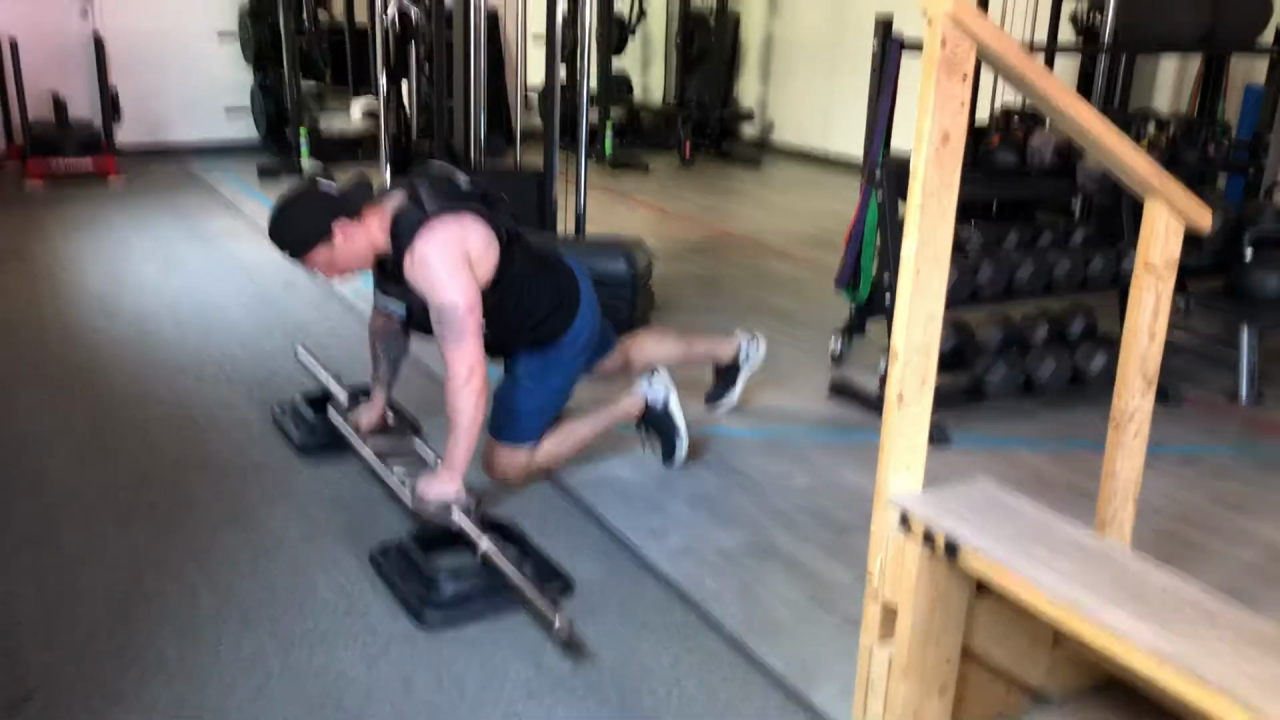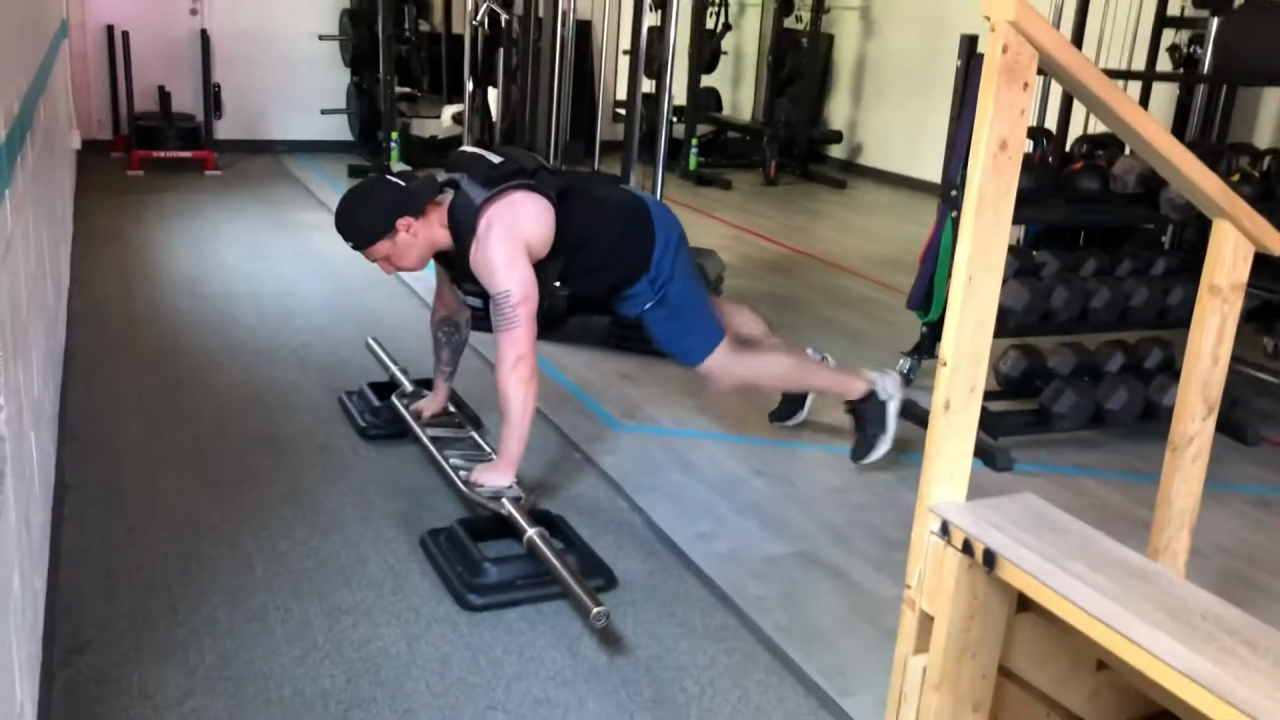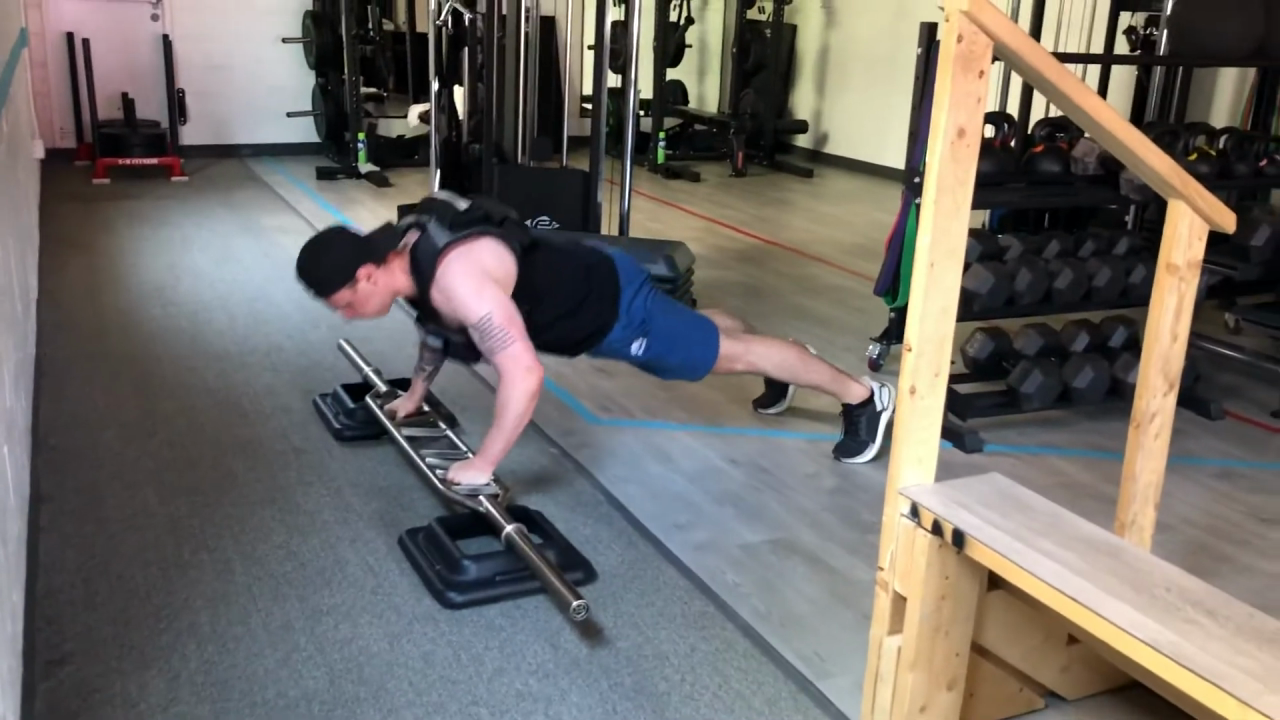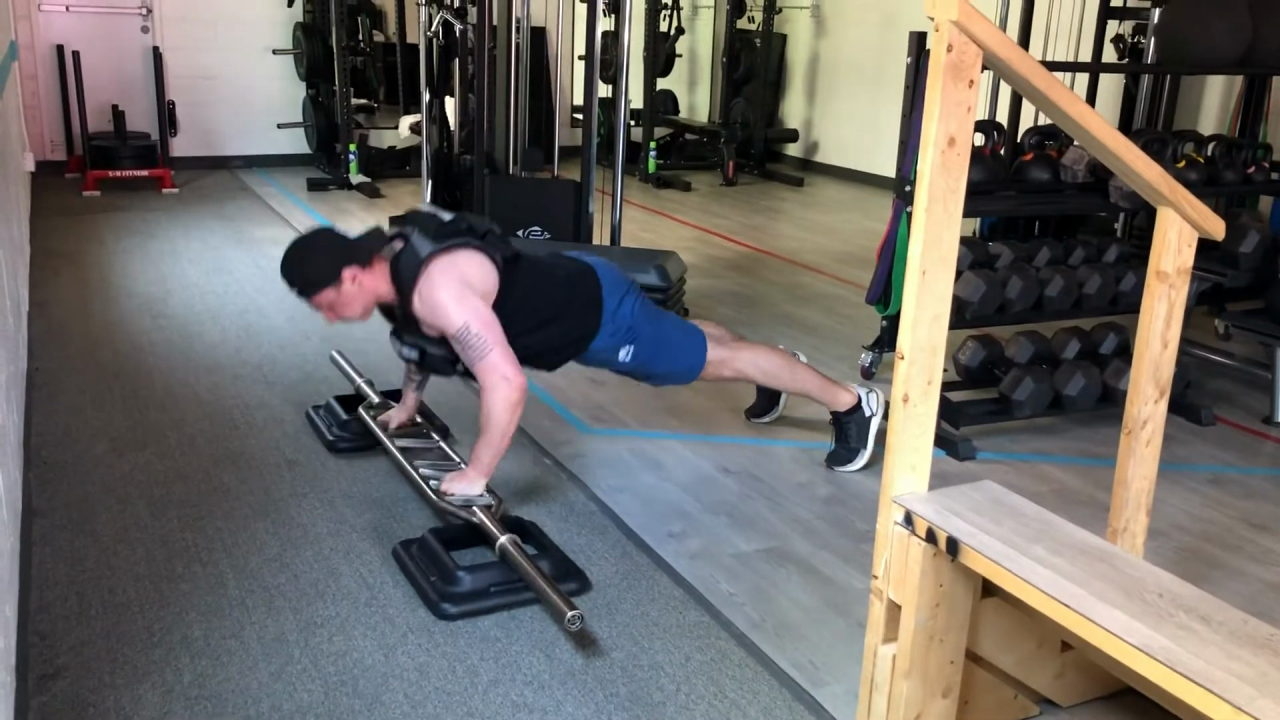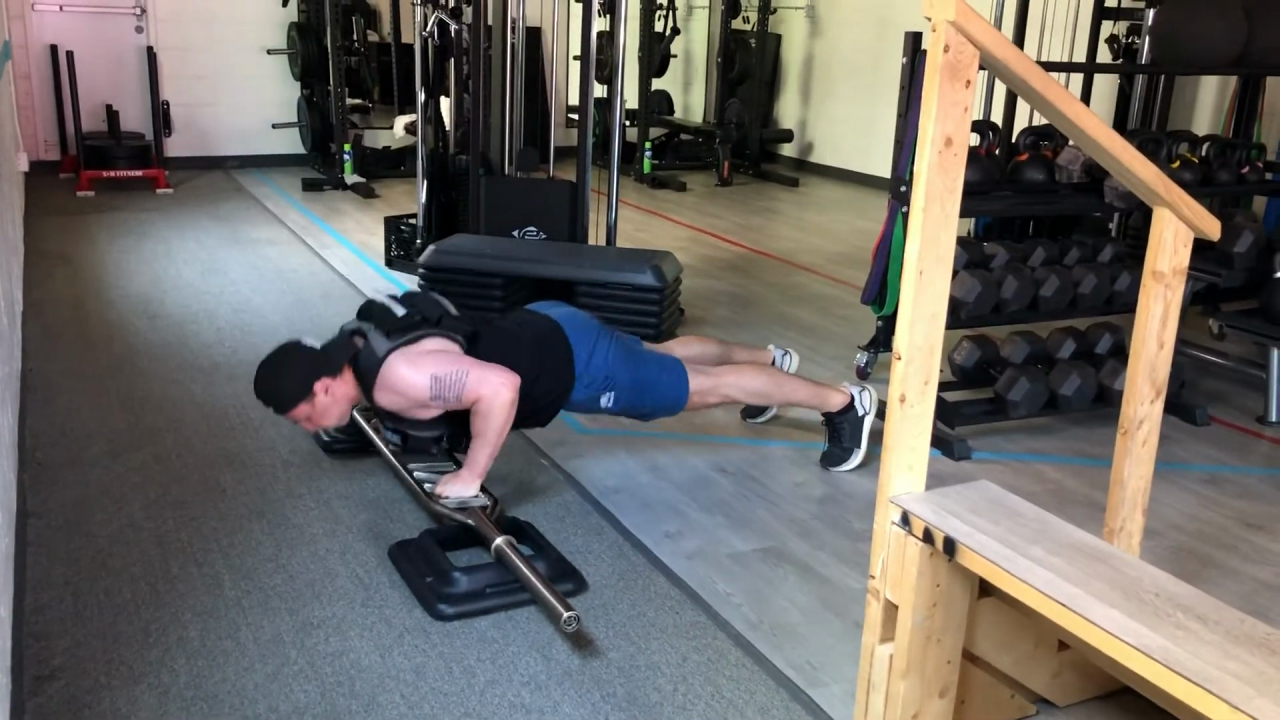
dt=1s
person 1, frame 1
left shoulder: (429, 250)
right shoulder: (382, 218)
left elbow: (467, 369)
right elbow: (389, 314)
left wrist: (450, 476)
right wrist: (378, 402)
left hip: (554, 326)
right hip: (556, 295)
left knee: (506, 463)
right knee: (616, 359)
left ankle: (639, 403)
right ankle: (732, 350)
person 1, frame 2
left shoulder: (491, 237)
right shoulder: (443, 215)
left elbow: (517, 362)
right elbow: (450, 308)
left wrist: (505, 467)
right wrist: (440, 391)
left hip: (644, 249)
right hip: (619, 237)
left knee: (720, 369)
right knee: (711, 316)
left ankle: (866, 391)
right ankle: (805, 367)
person 1, frame 3
left shoulder: (452, 279)
right shoulder: (409, 249)
left elbow: (523, 374)
left wrist: (484, 464)
right wrist: (418, 389)
left hip: (613, 306)
right hip: (585, 283)
left knee: (731, 354)
right knee: (692, 325)
left ankle: (861, 396)
right ankle: (784, 371)
person 1, frame 4
left shoulder: (439, 288)
right shoulder: (390, 267)
left elbow: (506, 383)
right elbow: (421, 338)
left wrist: (476, 476)
right wrist: (408, 403)
left hip: (601, 314)
right hip: (569, 304)
left knee: (716, 361)
right knee: (693, 338)
left ankle: (849, 402)
right ankle: (778, 371)
person 1, frame 5
left shoulder: (394, 379)
right shoulder: (356, 347)
left elbow: (501, 386)
left wrist: (471, 476)
right wrist: (402, 419)
left hip: (574, 364)
right hip: (546, 329)
left knee: (704, 387)
right knee: (665, 353)
left ankle: (843, 400)
right ankle: (767, 356)
